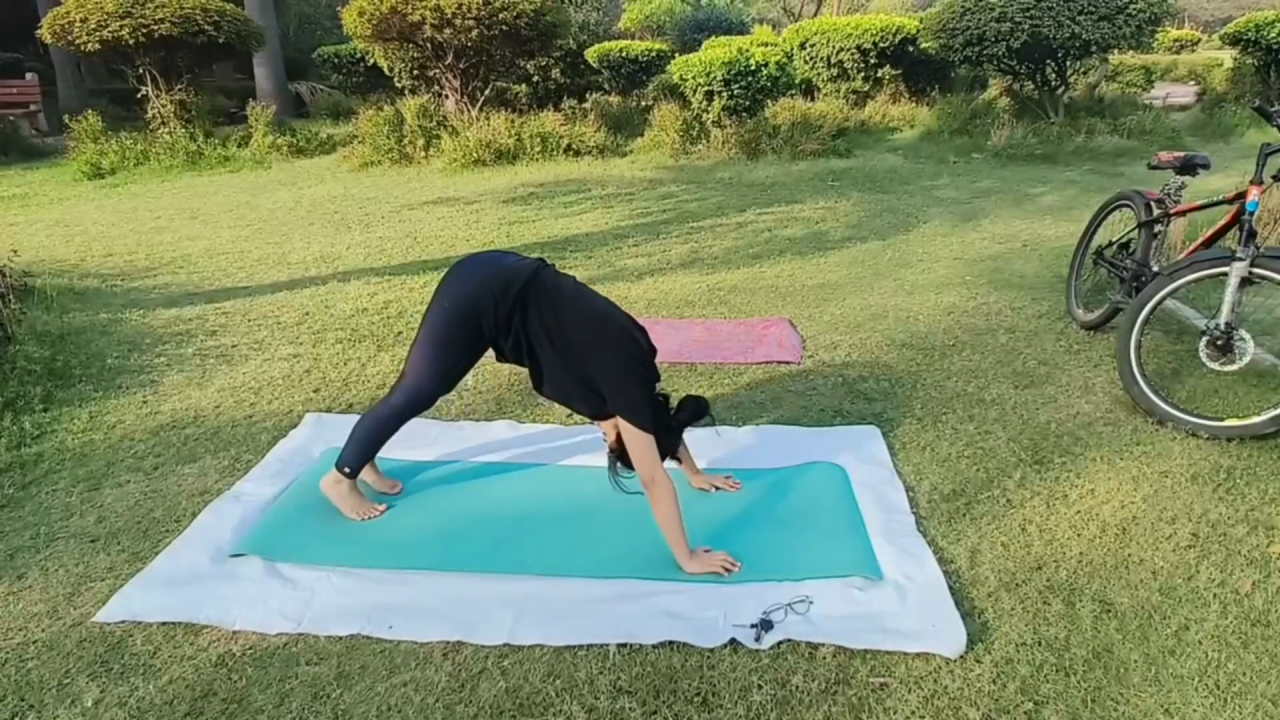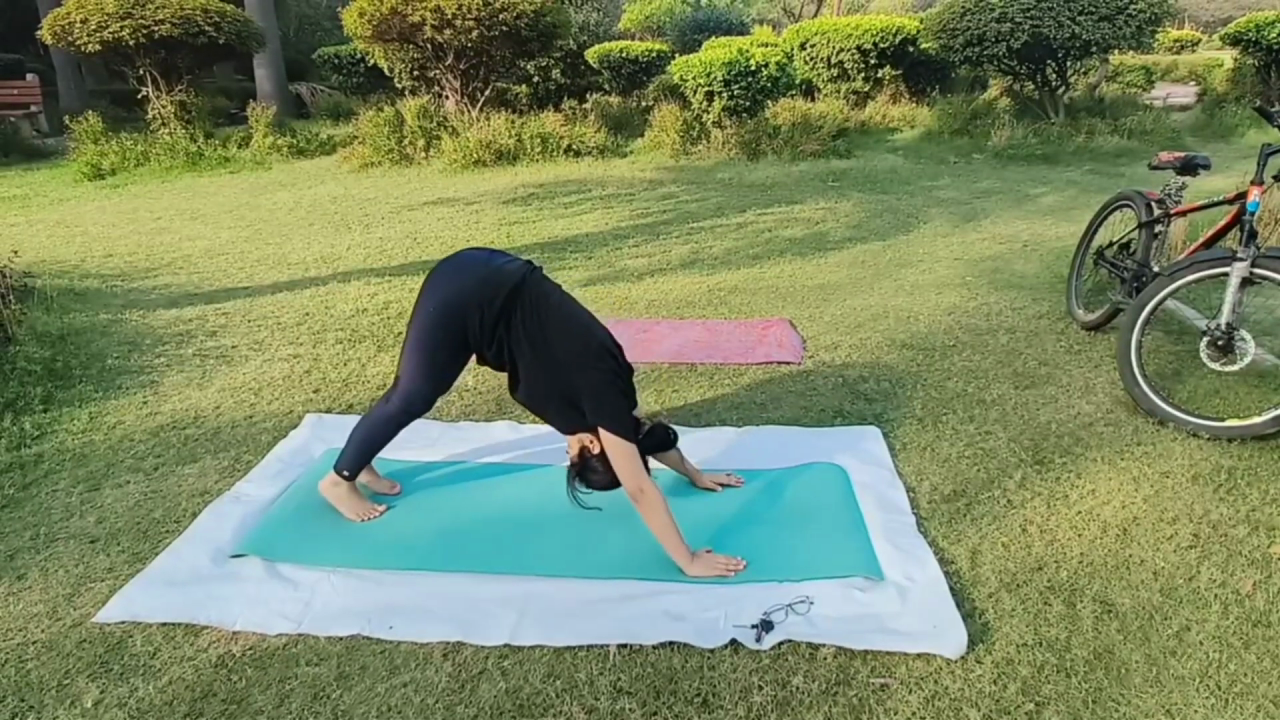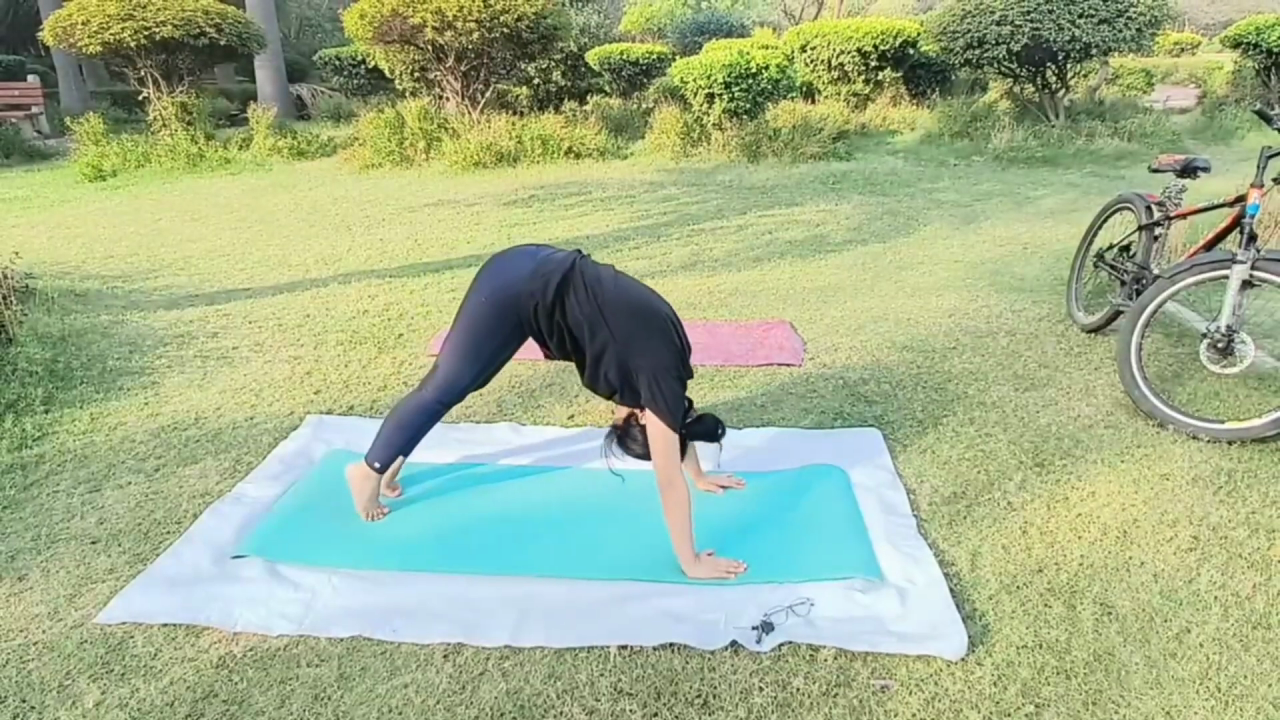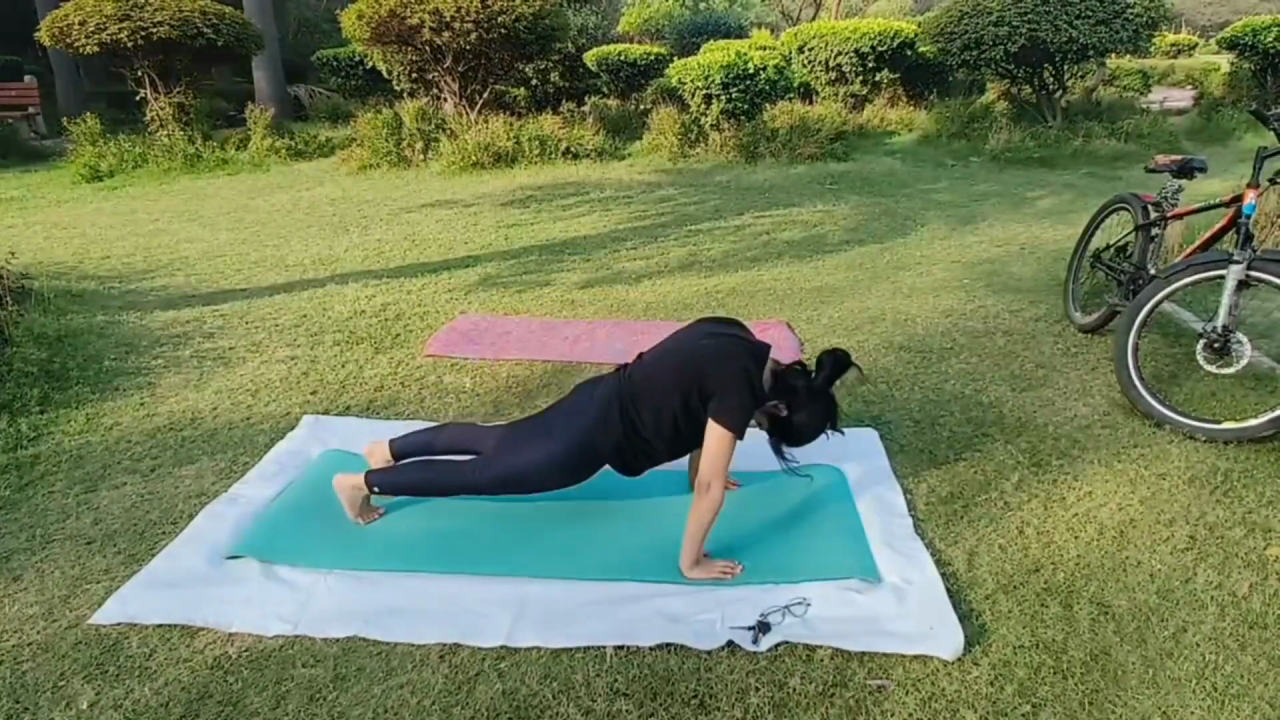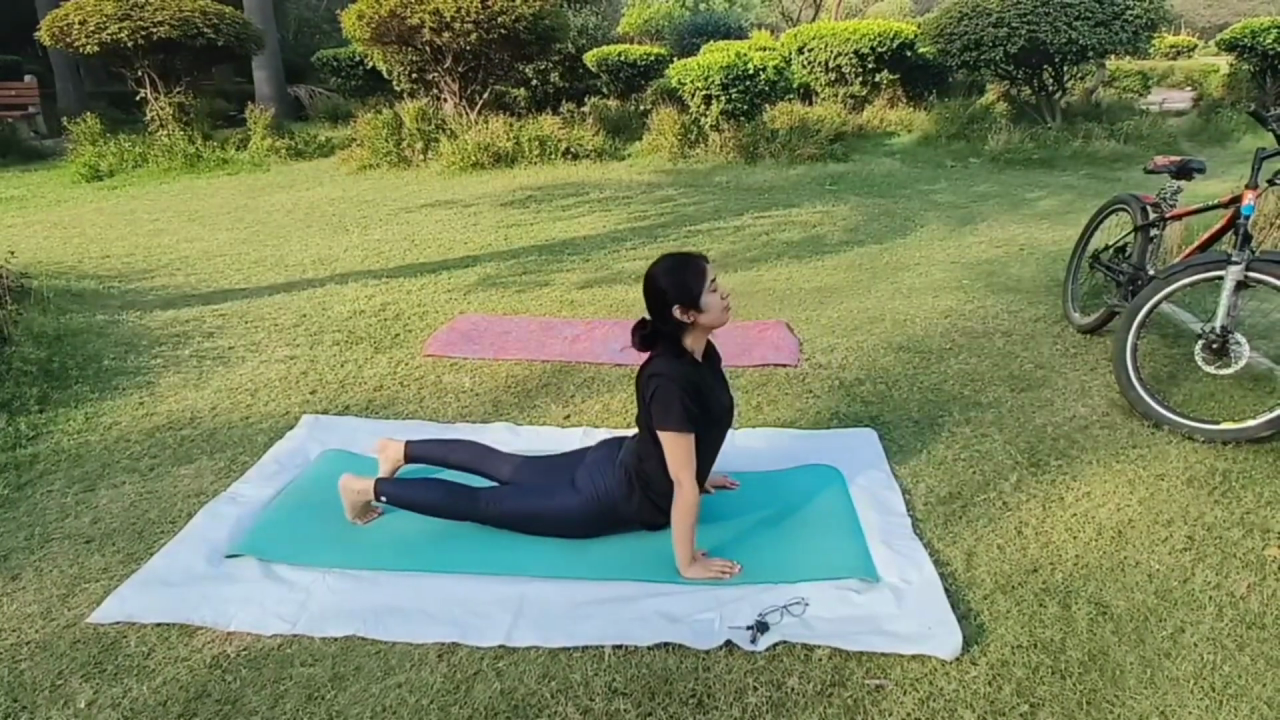
dt=1s
person 1, frame 1
left shoulder: (635, 369)
right shoulder: (626, 385)
left elbow: (663, 422)
right elbow: (654, 479)
left wrist: (696, 473)
right wrist: (688, 559)
left hip: (502, 283)
right hip: (483, 294)
left knee: (433, 385)
right knee: (416, 392)
left ankle: (365, 461)
right ankle: (340, 478)
person 1, frame 2
left shoulder: (608, 386)
right shoulder: (602, 397)
left elbow: (646, 434)
right elbow: (641, 489)
left wrist: (697, 475)
right wrist: (689, 562)
left hip: (487, 283)
right hip: (465, 294)
left knee: (418, 392)
right knee: (412, 397)
left ankle: (361, 466)
right ankle: (339, 479)
person 1, frame 3
left shoulder: (665, 364)
right shoulder: (659, 378)
left elbow: (678, 425)
right elbow: (670, 479)
left wrist: (700, 475)
right wrist: (691, 562)
left hip: (540, 277)
right hip: (523, 287)
left knee: (454, 383)
right knee: (444, 388)
left ankle: (392, 458)
right ankle: (368, 472)
person 1, frame 4
left shoulder: (740, 349)
right shoulder: (741, 385)
right elbow: (709, 487)
left wrist: (701, 473)
right wrist: (690, 563)
left hip: (600, 404)
right hip: (597, 436)
left knee: (492, 442)
right knee: (485, 473)
left ankle: (387, 451)
right ankle: (363, 482)
person 1, frame 5
left shoulder: (696, 352)
right shoulder: (672, 380)
right elbow: (684, 485)
left wrist: (699, 475)
right wrist: (689, 563)
left hip: (617, 461)
right hip: (614, 499)
left knee: (506, 468)
right knee: (482, 503)
left ankle: (400, 450)
right ankle: (369, 489)
